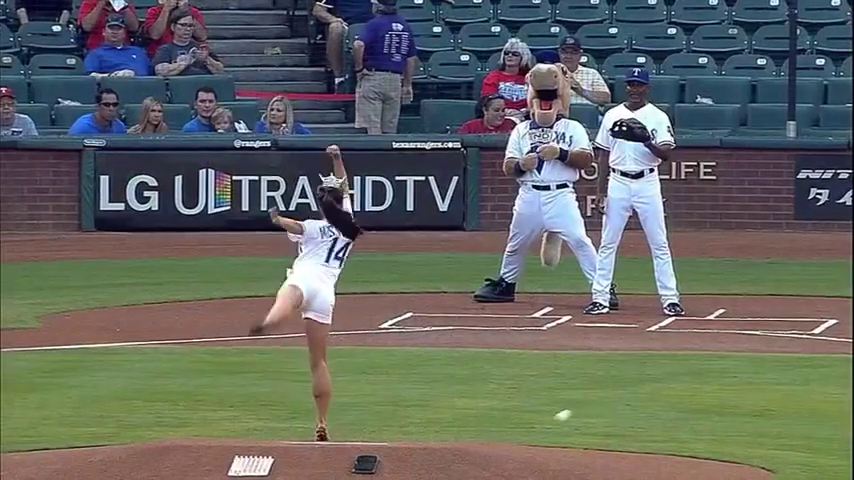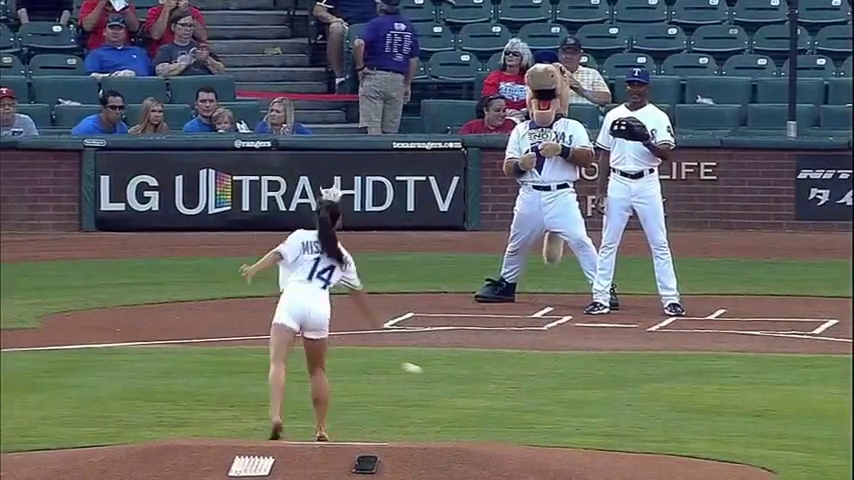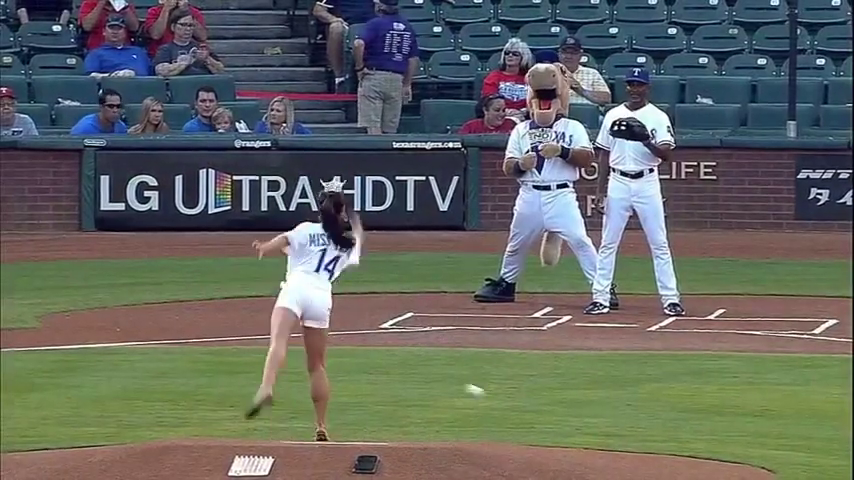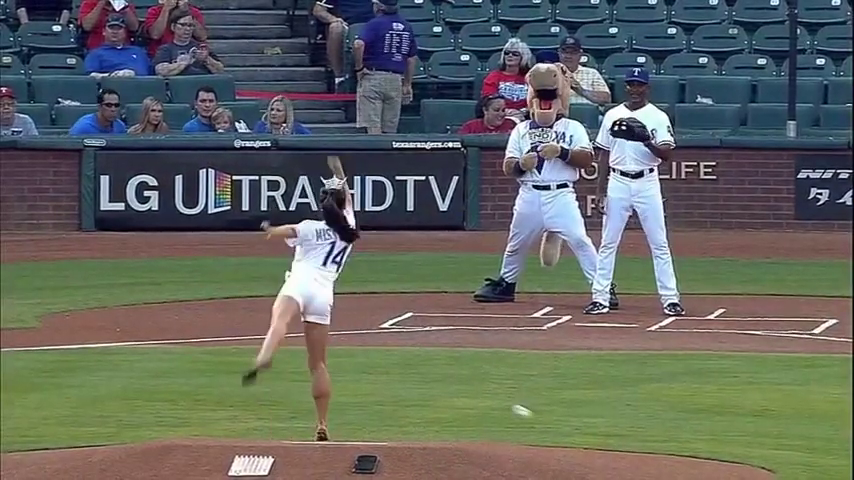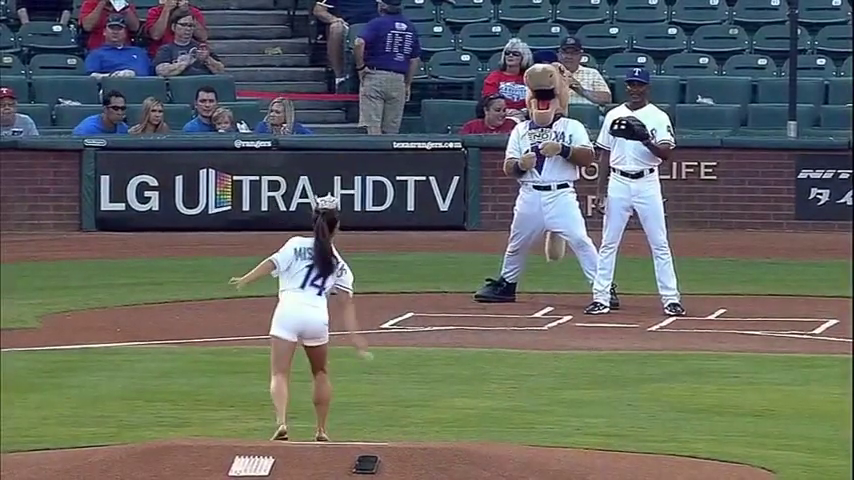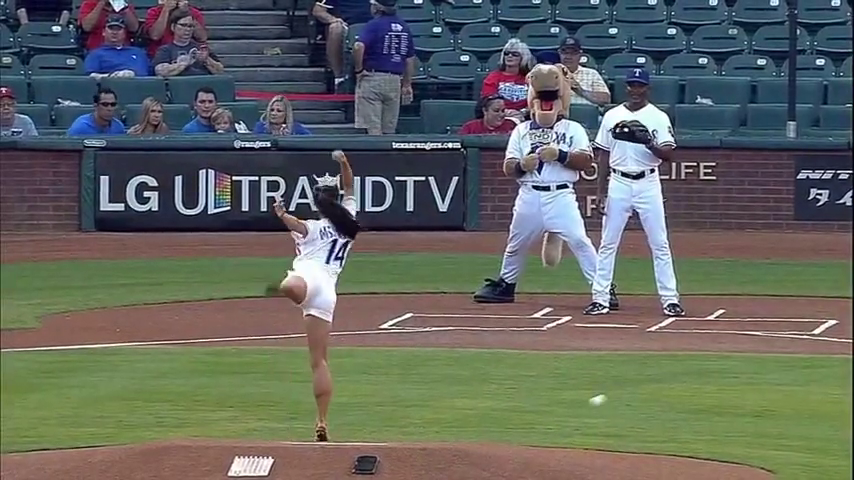
dt=0.5s
person 1, frame 1
left shoulder: (314, 227)
right shoulder: (347, 226)
left elbow: (296, 228)
right elbow: (344, 188)
left wrist: (278, 219)
right wrist: (338, 158)
left hip: (302, 283)
right hip: (325, 295)
right knee: (318, 362)
left ankle: (268, 322)
right ankle: (322, 425)
person 1, frame 2
left shoulder: (301, 237)
right shoulder: (342, 256)
left elbow: (277, 255)
right elbow: (357, 293)
left wrist: (253, 269)
right wrist: (374, 319)
left hip: (293, 302)
right hip: (319, 311)
left knee: (278, 362)
right knee: (317, 372)
left ankle: (275, 417)
right ankle: (321, 429)
person 1, frame 3
left shoulder: (306, 230)
right shoulder: (348, 240)
left elbow: (285, 240)
left wrist: (264, 247)
right wrist: (359, 229)
left hip: (296, 291)
right hip: (321, 301)
left knee: (278, 342)
right knee: (317, 367)
left ankle: (265, 391)
right ankle: (321, 428)
person 1, frame 4
left shoulder: (311, 228)
right shoulder: (347, 230)
left elbow: (289, 230)
right elbow: (346, 200)
left wrist: (271, 230)
right wrist: (339, 173)
left hip: (299, 284)
right hip: (323, 296)
right knee: (318, 364)
left ankle: (262, 360)
right ankle: (322, 425)
person 1, frame 5
left shoulder: (295, 245)
right shoulder: (340, 265)
left elbow: (271, 263)
right elbow: (346, 305)
left wrist: (245, 279)
right wrist: (356, 337)
left hip: (288, 312)
right hip: (316, 318)
left knee: (279, 375)
right knee: (320, 374)
left ankle: (281, 425)
right ankle: (320, 431)
person 1, frame 6
left shoulder: (313, 227)
right shoulder: (346, 220)
left elbow: (296, 223)
right elbow: (349, 187)
left wrist: (282, 215)
right wrist: (344, 163)
left hip: (306, 279)
right hip: (327, 294)
right knee: (319, 361)
left ankle: (284, 288)
right ankle: (322, 423)
person 2, frame 1
left shoulder: (658, 117)
right shoulder: (612, 115)
left elbow: (666, 154)
right elbow: (604, 155)
left wrist: (649, 143)
right wrist: (600, 190)
left hip: (647, 184)
right hip: (618, 184)
left knee: (659, 244)
right knee: (608, 243)
left ankle: (670, 299)
right ankle: (600, 299)
person 2, frame 2
left shoulder: (658, 117)
right shoulder: (613, 116)
left elbow: (666, 154)
right elbow: (605, 154)
left wrist: (647, 141)
right wrist: (600, 189)
left hip: (647, 184)
right hip: (618, 184)
left knee: (659, 244)
right knee: (608, 243)
left ankle: (670, 298)
right ankle: (600, 298)
person 2, frame 3
left shoulder: (658, 117)
right shoulder: (612, 115)
left elbow: (666, 154)
right elbow: (604, 154)
left wrist: (647, 142)
right wrist: (600, 189)
left hip: (647, 184)
right hip: (618, 184)
left knee: (659, 243)
right knee: (608, 243)
left ankle: (670, 298)
right ankle: (600, 298)
person 2, frame 4
left shoulder: (658, 117)
right shoulder: (612, 115)
left elbow: (667, 154)
right elbow: (604, 154)
left wrist: (648, 142)
right wrist: (600, 189)
left hip: (647, 184)
right hip: (618, 184)
left knee: (659, 244)
right knee: (608, 243)
left ankle: (670, 298)
right ankle: (600, 298)
person 2, frame 5
left shoulder: (659, 117)
right shoulder: (613, 115)
left elbow: (666, 153)
right elbow: (605, 154)
left wrist: (647, 141)
right wrist: (600, 189)
left hip: (647, 184)
right hip: (618, 184)
left knee: (659, 243)
right knee: (608, 243)
left ankle: (670, 298)
right ankle: (600, 298)
person 2, frame 6
left shoulder: (659, 117)
right shoulder: (612, 116)
left elbow: (669, 155)
right elbow: (604, 155)
left wrist: (650, 144)
right wrist: (600, 190)
left hip: (648, 185)
right hip: (618, 184)
left knee: (660, 244)
right knee: (607, 244)
left ankle: (670, 299)
right ankle: (600, 299)
person 3, frame 1
left shoulder: (572, 127)
right shoulder: (521, 129)
left elbow: (586, 159)
right elbow: (507, 167)
left wrist: (561, 152)
right wrist: (521, 165)
left hip: (560, 195)
right hip: (529, 195)
left knee: (578, 240)
right knee: (516, 244)
right ankle: (505, 284)
person 3, frame 2
left shoulder: (572, 126)
right shoulder: (521, 129)
left elbow: (587, 157)
right elbow: (508, 168)
left wrist: (562, 149)
right wrist: (520, 164)
left hip: (561, 195)
right hip: (529, 195)
left knee: (579, 240)
right knee: (517, 243)
right ankle: (505, 284)
person 3, frame 3
left shoulder: (572, 127)
right shoulder: (521, 129)
left elbow: (587, 158)
right elbow: (508, 167)
left wrist: (562, 150)
right wrist: (520, 164)
left hip: (560, 195)
right hip: (529, 195)
left knee: (579, 239)
right knee: (517, 243)
right ankle: (505, 284)
person 3, frame 4
left shoulder: (572, 126)
right shoulder: (521, 128)
left elbow: (587, 158)
right elbow: (508, 167)
left wrist: (561, 150)
right wrist: (520, 163)
left hip: (560, 195)
right hip: (529, 195)
left knee: (579, 239)
right knee: (516, 243)
left ankle: (603, 288)
right ankle: (504, 285)
person 3, frame 5
left shoulder: (572, 126)
right shoulder: (521, 129)
left elbow: (587, 157)
right elbow: (508, 167)
left wrist: (562, 149)
right wrist: (520, 165)
left hip: (561, 196)
right hip: (529, 196)
left knee: (579, 240)
right knee: (517, 244)
right ankle: (505, 285)
person 3, frame 6
left shoulder: (573, 128)
right shoulder: (521, 130)
left elbow: (586, 161)
right elbow: (508, 167)
left wrist: (560, 154)
right wrist: (521, 165)
left hip: (560, 196)
right hip: (529, 196)
left knee: (578, 240)
right knee: (516, 243)
left ankle: (604, 289)
right ankle: (504, 285)
person 4, frame 1
left shoulder: (375, 24)
right shoulder: (405, 26)
left elbow: (359, 45)
right elbow: (411, 58)
left wrist: (358, 68)
right wrist: (407, 84)
left hip: (373, 77)
right hip: (395, 80)
left knee: (373, 127)
right knee: (389, 130)
person 4, frame 2
left shoulder: (377, 23)
right shoulder: (409, 26)
left elbow: (359, 43)
right elbow: (414, 59)
left wrist: (360, 66)
right wrist: (407, 84)
left hip: (374, 77)
right hip: (397, 80)
left knee: (373, 126)
right knee: (391, 130)
person 4, frame 3
left shoulder: (376, 23)
right shoulder: (407, 26)
left elbow: (359, 44)
right elbow: (413, 59)
left wrist: (359, 67)
right wrist: (407, 84)
left hip: (373, 77)
right hip: (396, 80)
left knee: (373, 126)
right knee: (390, 130)
person 4, frame 4
left shoulder: (375, 23)
right shoulder: (406, 26)
left elbow: (358, 44)
right elbow: (412, 58)
left wrist: (359, 67)
right wrist: (407, 84)
left hip: (373, 77)
right hip: (396, 80)
left knee: (373, 126)
right knee: (390, 130)
person 4, frame 5
left shoulder: (377, 23)
right shoulder: (410, 27)
left elbow: (359, 43)
right elbow: (415, 59)
left wrist: (360, 66)
right wrist: (407, 84)
left hip: (375, 77)
right hip: (398, 80)
left knee: (373, 126)
right knee: (392, 130)
person 4, frame 6
left shoulder: (374, 25)
right shoulder: (404, 27)
left elbow: (358, 47)
right elbow: (410, 59)
left wrist: (358, 69)
right wrist: (407, 84)
left hip: (372, 79)
right hip: (394, 81)
left knee: (373, 128)
right knee: (389, 130)
